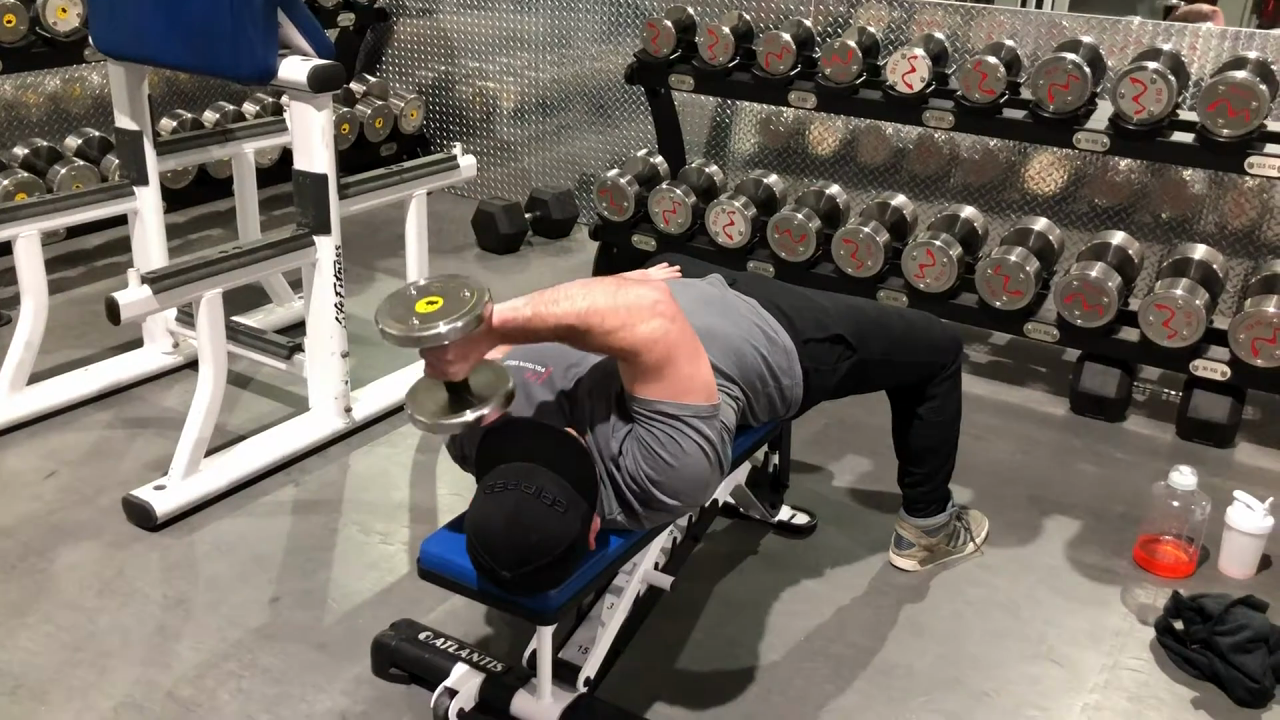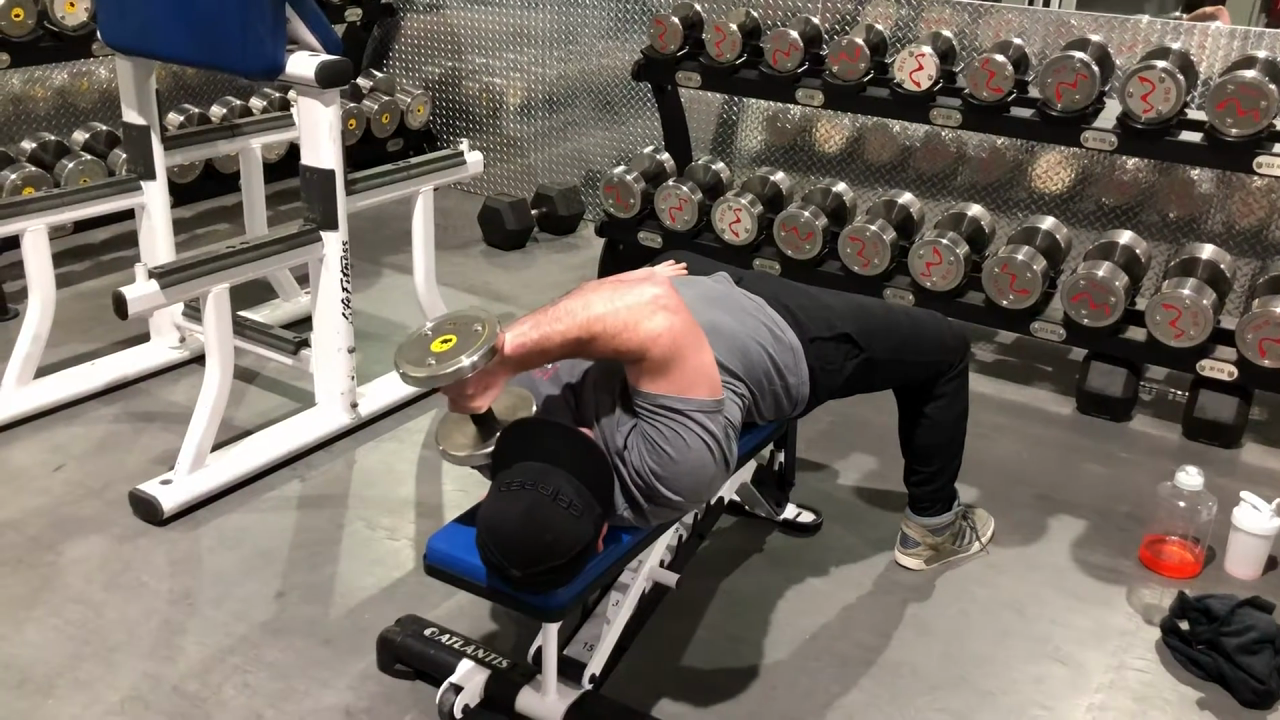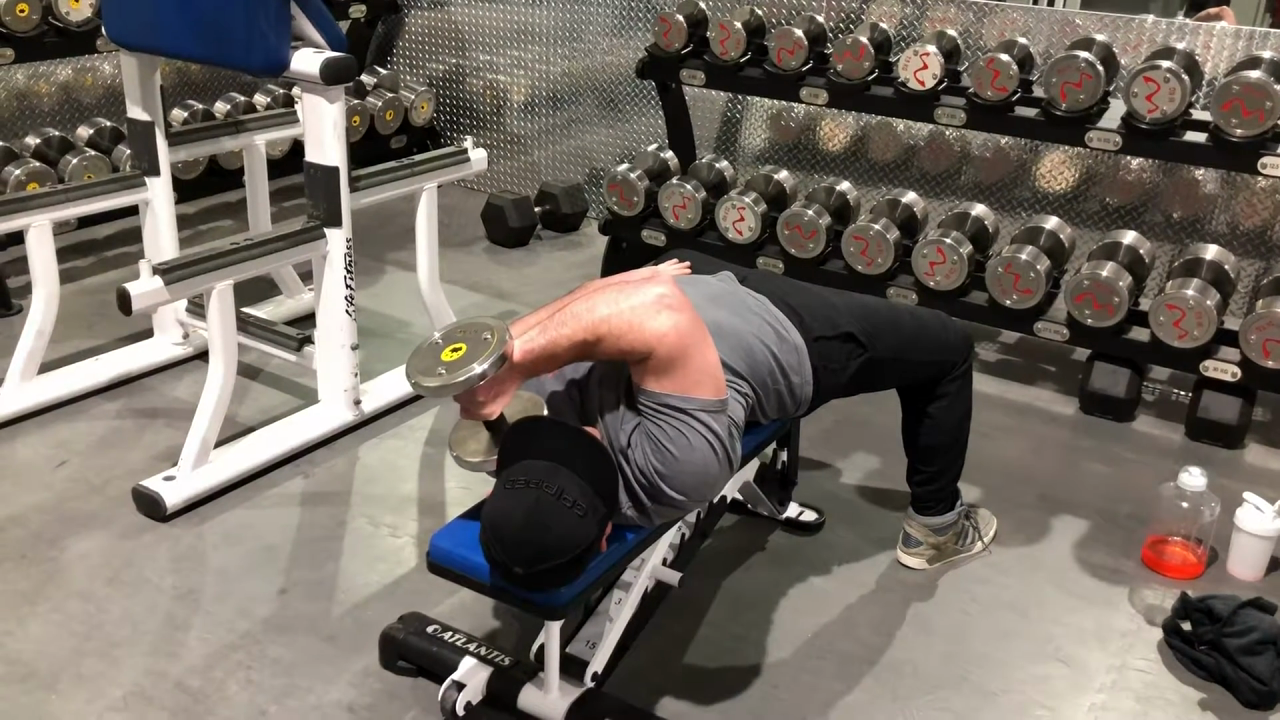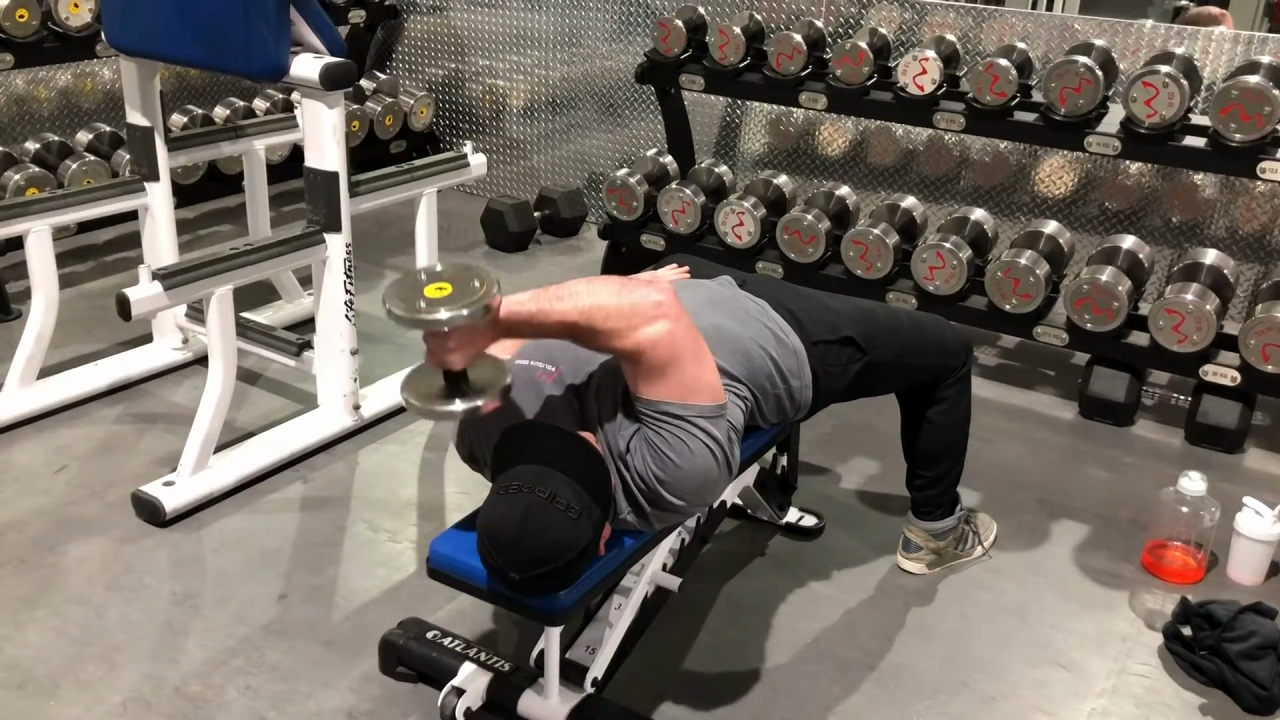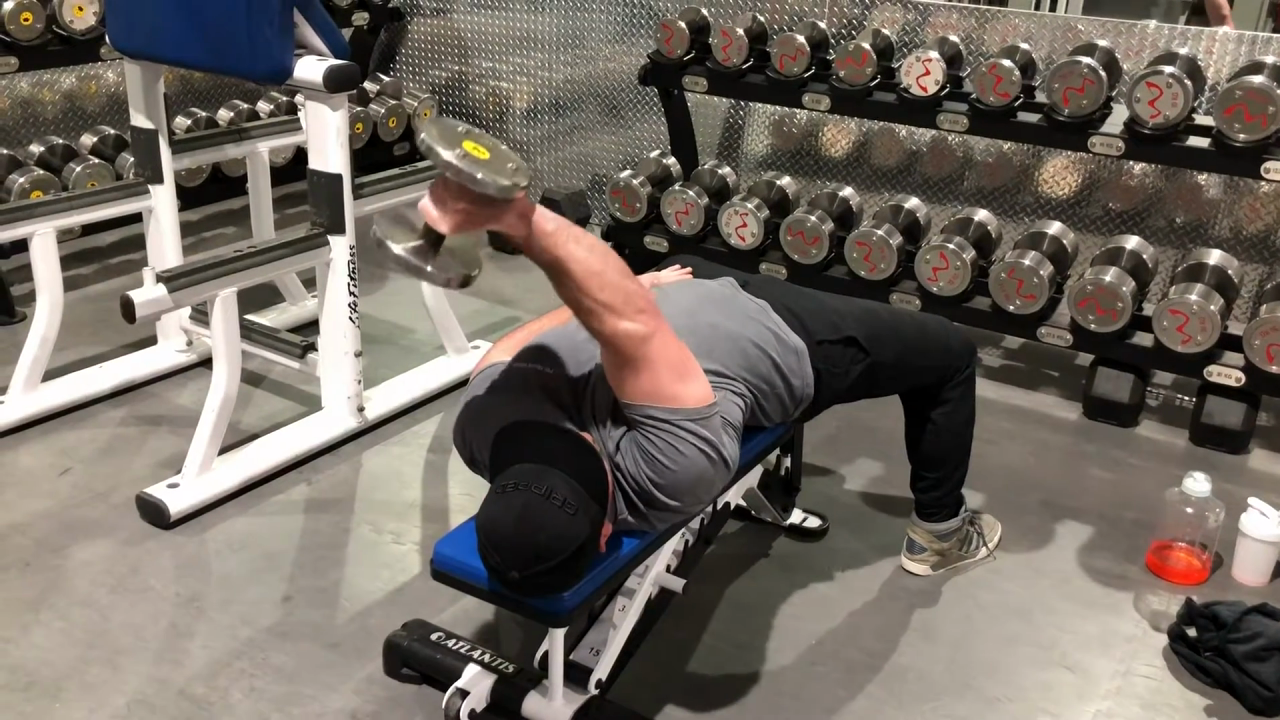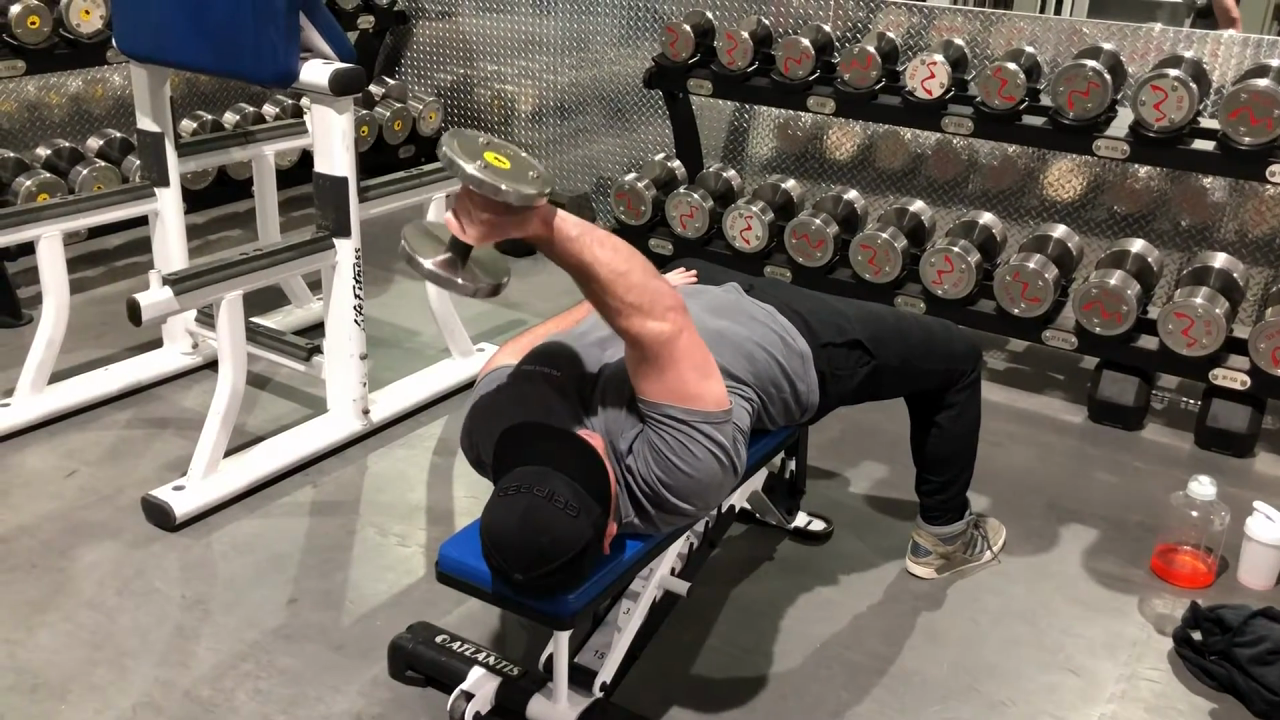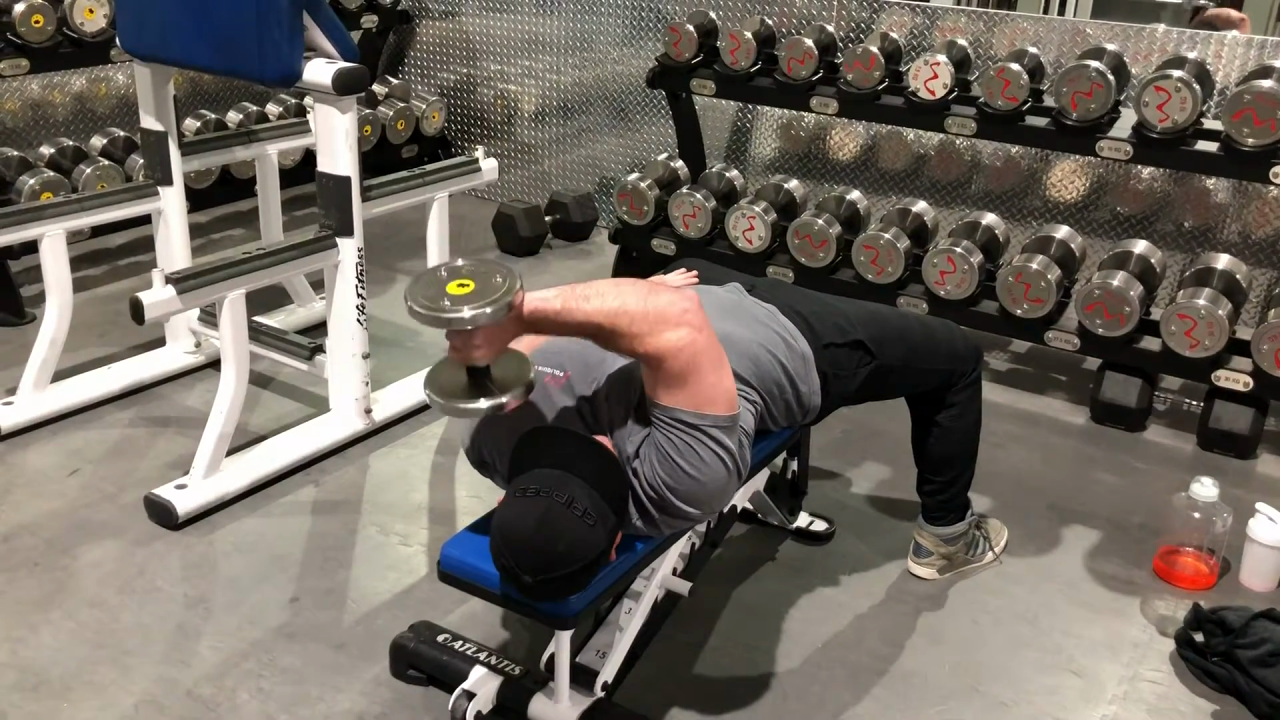
dt=0.7s
person 1, frame 1
left shoulder: (469, 428)
right shoulder: (663, 475)
left elbow: (504, 340)
right elbow: (648, 313)
left wrist: (620, 281)
right wrist: (485, 326)
right knee: (937, 348)
right ankle: (926, 526)
person 1, frame 2
right shoulder: (673, 470)
right elbow: (653, 310)
left wrist: (621, 280)
right wrist: (501, 361)
right knee: (943, 347)
right ankle: (932, 526)
person 1, frame 3
left shoulder: (494, 420)
right shoulder: (677, 470)
right elbow: (659, 312)
left wrist: (628, 278)
right wrist: (512, 367)
right knee: (948, 345)
right ankle: (936, 525)
person 1, frame 4
left shoulder: (479, 428)
right shoulder: (677, 472)
left elbow: (499, 341)
right elbow: (652, 314)
left wrist: (599, 289)
right wrist: (490, 318)
right knee: (946, 352)
right ankle: (934, 530)
person 1, frame 5
left shoulder: (477, 424)
right shoulder: (669, 472)
left elbow: (503, 350)
right elbow: (630, 323)
left wrist: (627, 287)
right wrist: (509, 214)
right knee: (949, 353)
right ankle: (938, 533)
person 1, frame 6
left shoulder: (487, 428)
right shoulder: (679, 475)
left elbow: (508, 355)
right elbow: (656, 324)
left wrist: (605, 298)
right wrist: (533, 221)
right knee: (955, 356)
right ankle: (943, 536)
person 1, frame 7
left shoulder: (487, 430)
right shoulder: (679, 483)
left elbow: (510, 350)
right elbow: (677, 323)
left wrist: (640, 290)
right wrist: (517, 313)
right knee: (957, 356)
right ankle: (944, 537)
